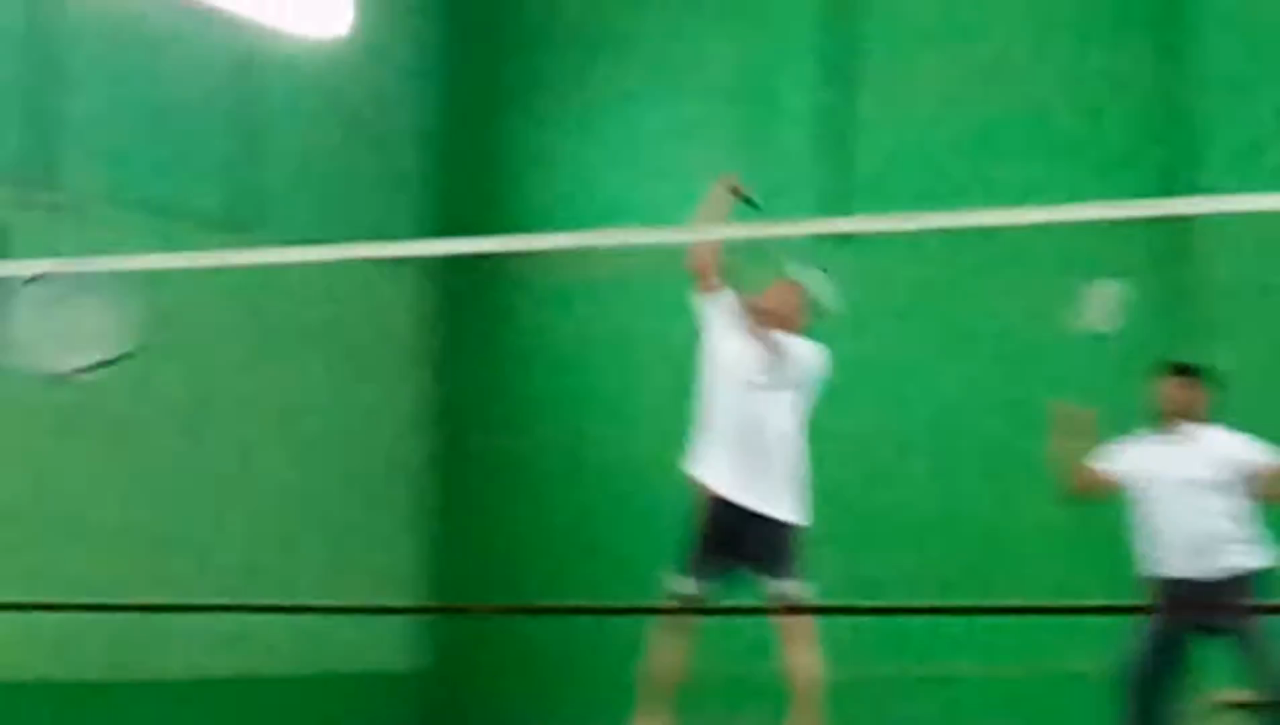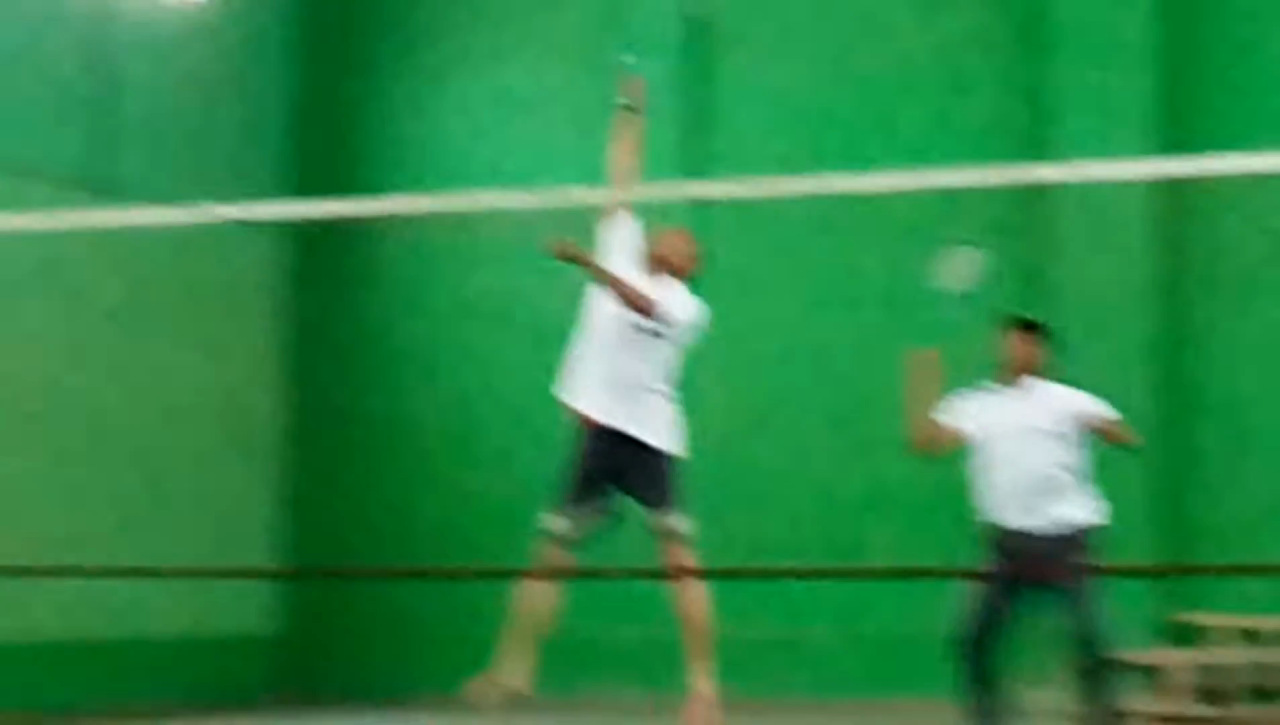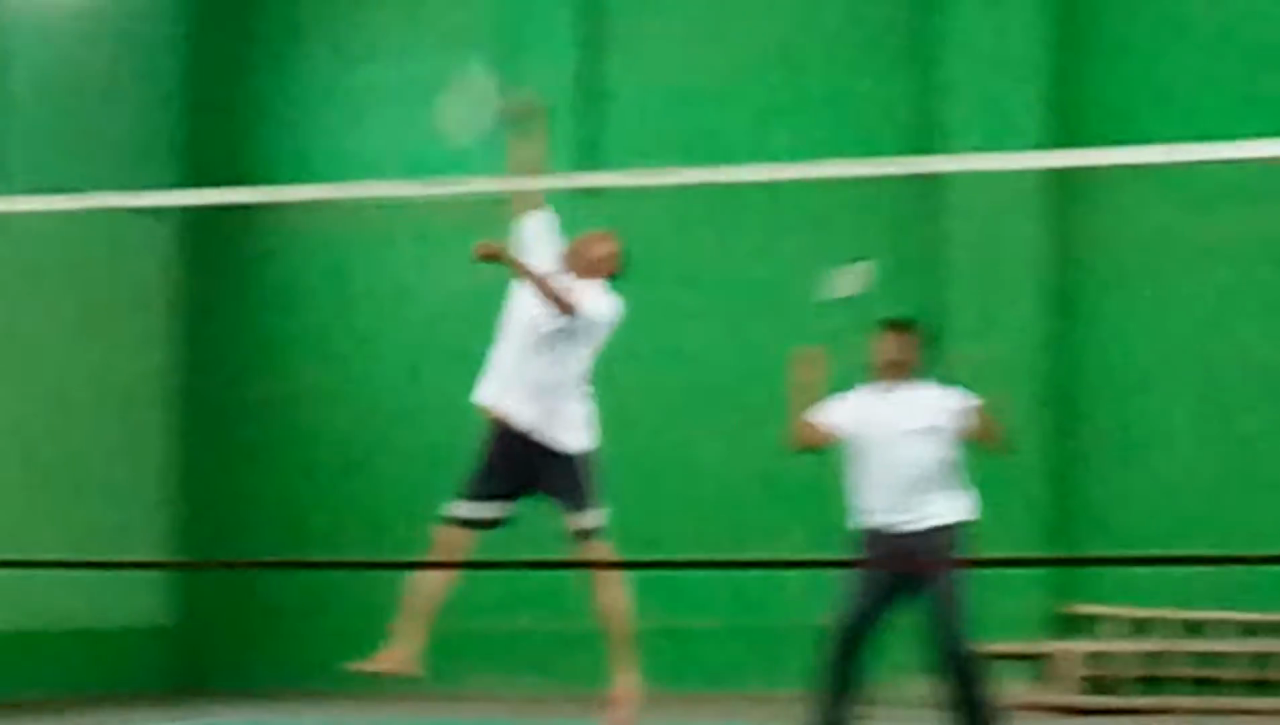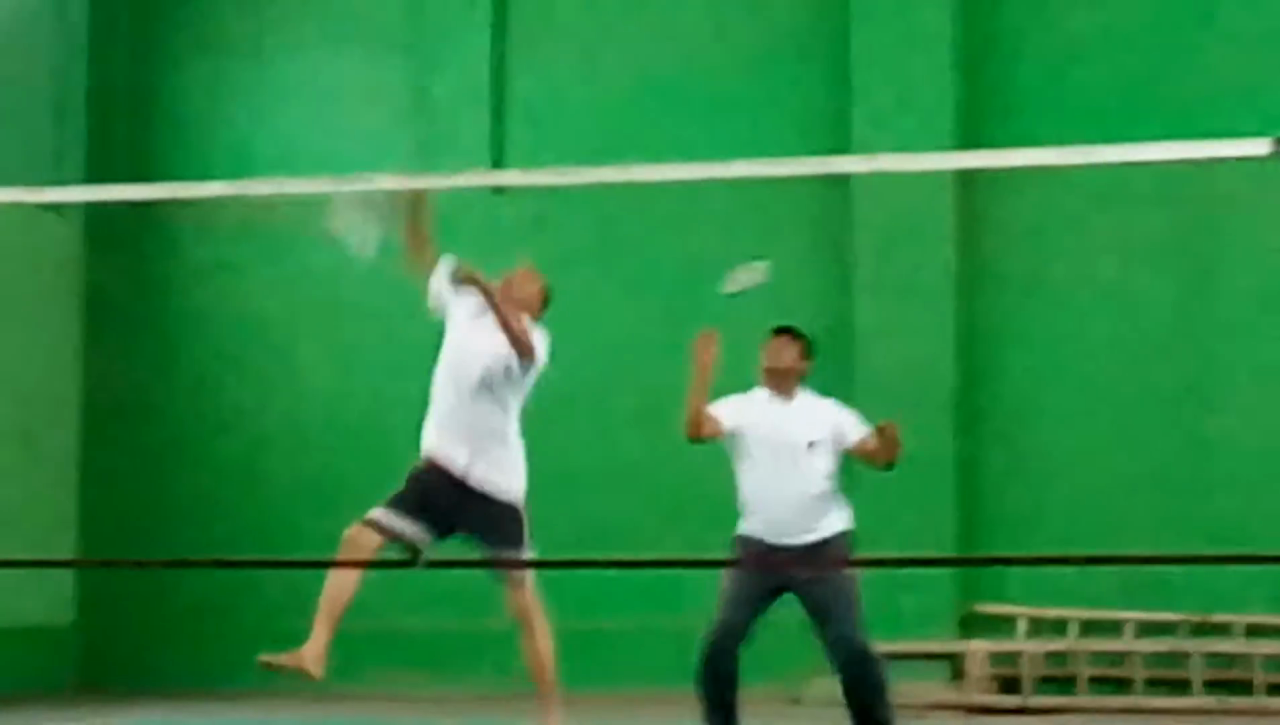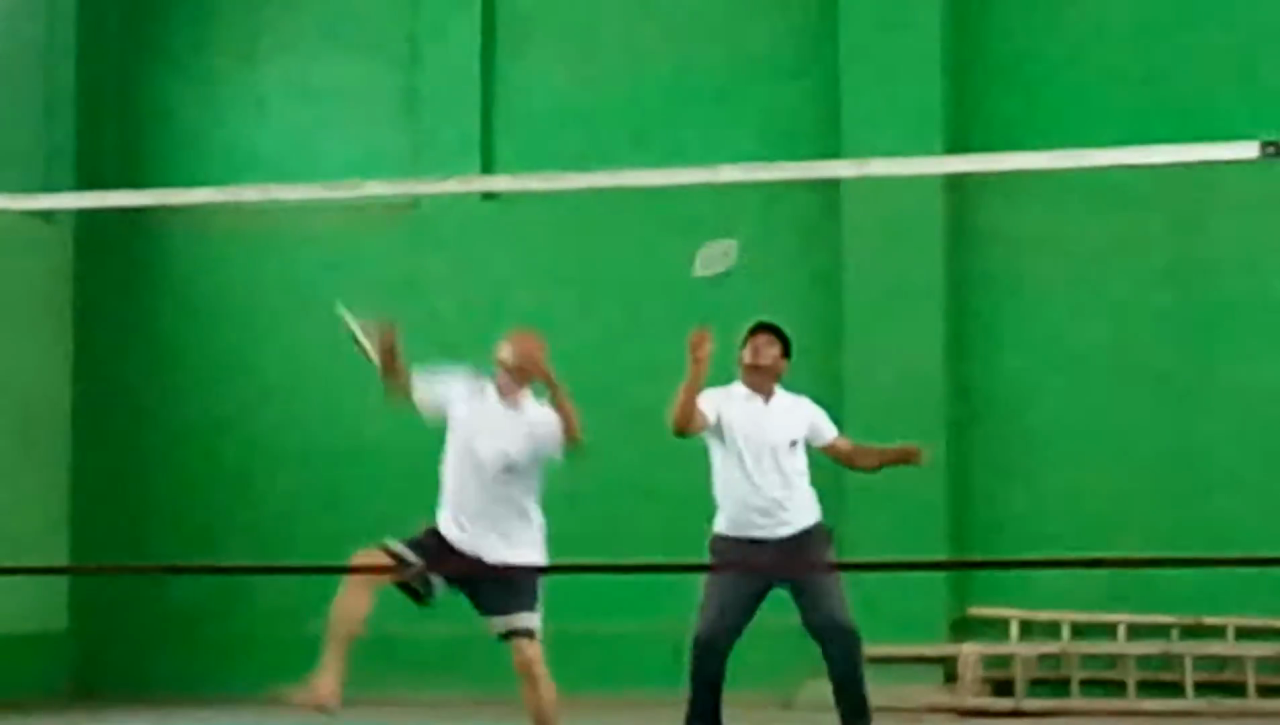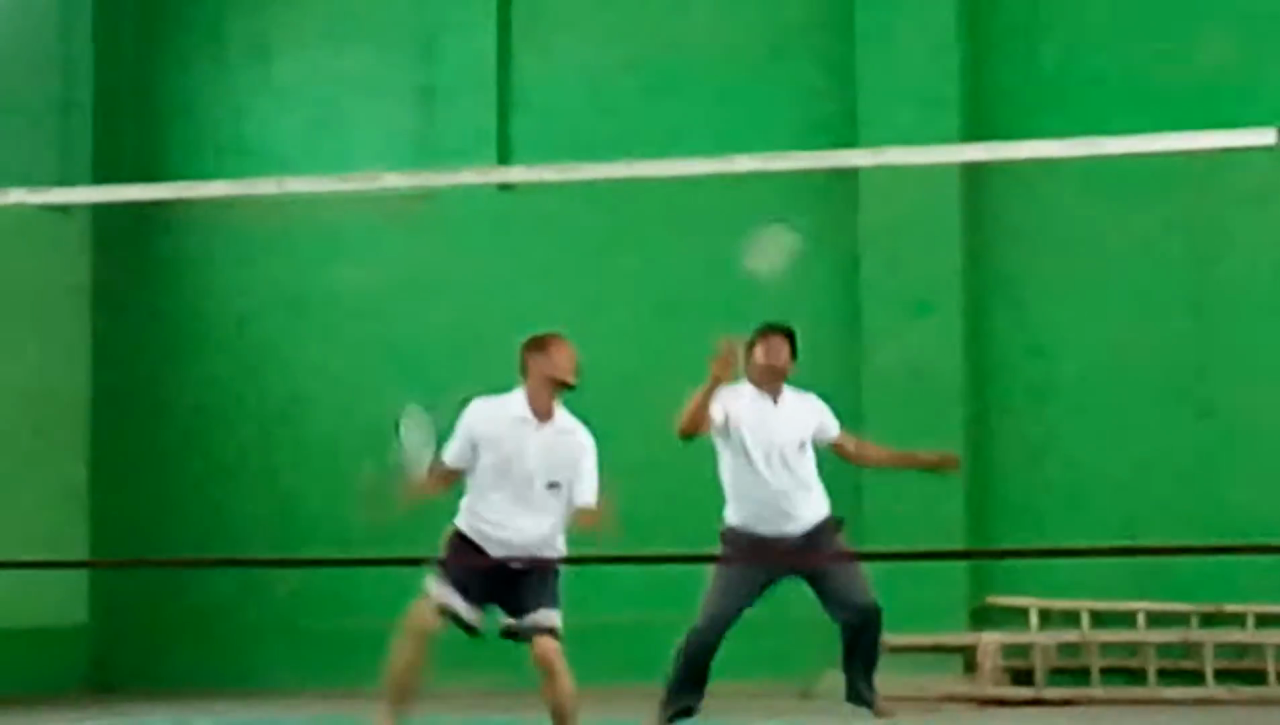
dt=0.1s
person 1, frame 1
left shoulder: (808, 356)
right shoulder: (724, 325)
left elbow: (779, 352)
right elbow: (700, 259)
right wrist: (720, 197)
left hip: (774, 504)
right hip: (720, 496)
left knee: (793, 623)
right knee: (678, 614)
person 1, frame 2
left shoulder: (684, 306)
right shoulder: (618, 261)
left elbow: (643, 303)
right elbow: (622, 177)
left wrist: (590, 265)
right wrist: (632, 112)
left hip: (647, 439)
right hip: (597, 428)
left knee: (678, 560)
right knee: (550, 556)
right ankle: (513, 668)
person 1, frame 3
left shoulder: (600, 305)
right shoulder: (541, 255)
left elbow: (567, 306)
right elbow: (528, 191)
left wrist: (512, 263)
right wrist: (531, 124)
left hip: (562, 441)
right hip: (509, 432)
left knee: (600, 557)
right knee: (449, 541)
right ankle: (404, 649)
person 1, frame 4
left shoulder: (532, 344)
right shoulder: (466, 308)
left elbow: (522, 345)
right elbow: (421, 257)
left wrist: (488, 289)
right wrist: (413, 205)
left hip: (492, 486)
right hip: (441, 472)
left knee: (523, 599)
right knee: (357, 539)
right ankle: (315, 652)
person 1, frame 5
left shoulder: (541, 421)
right shoulder: (464, 389)
left elbow: (573, 439)
right elbow: (402, 388)
left wrist: (551, 379)
right wrist: (389, 353)
left hip: (512, 558)
right hip: (451, 541)
left knee: (527, 661)
right knee: (366, 567)
right ankle: (327, 684)
person 1, frame 6
left shoulder: (577, 439)
right shoulder: (484, 414)
left elbow: (585, 514)
right elbow: (446, 475)
left wrist: (597, 523)
right wrist: (416, 487)
left hip: (536, 557)
right hip: (474, 541)
left knee: (547, 655)
right knee: (421, 623)
person 2, frame 1
left shoulder: (1229, 445)
right shoulder: (1133, 453)
right elbow: (1080, 485)
right wrist: (1067, 434)
left hip: (1233, 581)
right hip: (1175, 588)
right knee: (1146, 681)
person 2, frame 2
left shoulder: (1066, 401)
right shoulder: (971, 405)
left elbow: (1123, 437)
right elbow: (926, 441)
left wrist: (1108, 430)
right wrist: (923, 381)
left hip: (1065, 537)
right hip: (1011, 540)
left knee: (1084, 636)
right knee: (976, 636)
person 2, frame 3
left shoulder: (945, 400)
right shoulder: (849, 406)
left elbow: (991, 435)
right elbow: (804, 440)
left wrist: (987, 423)
right wrist: (805, 384)
left hip: (936, 536)
right hip: (882, 540)
left knee: (952, 643)
right knee: (849, 634)
person 2, frame 4
left shoulder: (828, 413)
right shoulder: (738, 407)
left elbow: (881, 458)
right elbow: (696, 431)
left wrist: (889, 440)
right wrist: (702, 372)
left hip: (819, 547)
right hip: (759, 549)
left knee: (849, 644)
right knee: (721, 641)
person 2, frame 5
left shoulder: (803, 410)
right shoulder: (716, 401)
left elbow: (851, 454)
right elbow: (681, 425)
left wrist: (897, 454)
right wrist: (696, 369)
left hip: (802, 541)
right hip: (738, 546)
left knee: (840, 633)
right knee: (711, 639)
person 2, frame 6
left shoulder: (809, 407)
right shoulder: (726, 400)
left elbow: (855, 450)
right elbow: (687, 429)
left wrist: (920, 461)
right wrist: (715, 381)
left hip: (812, 533)
right hip: (750, 540)
left knee: (862, 609)
right knee: (708, 629)
left ankle: (862, 688)
